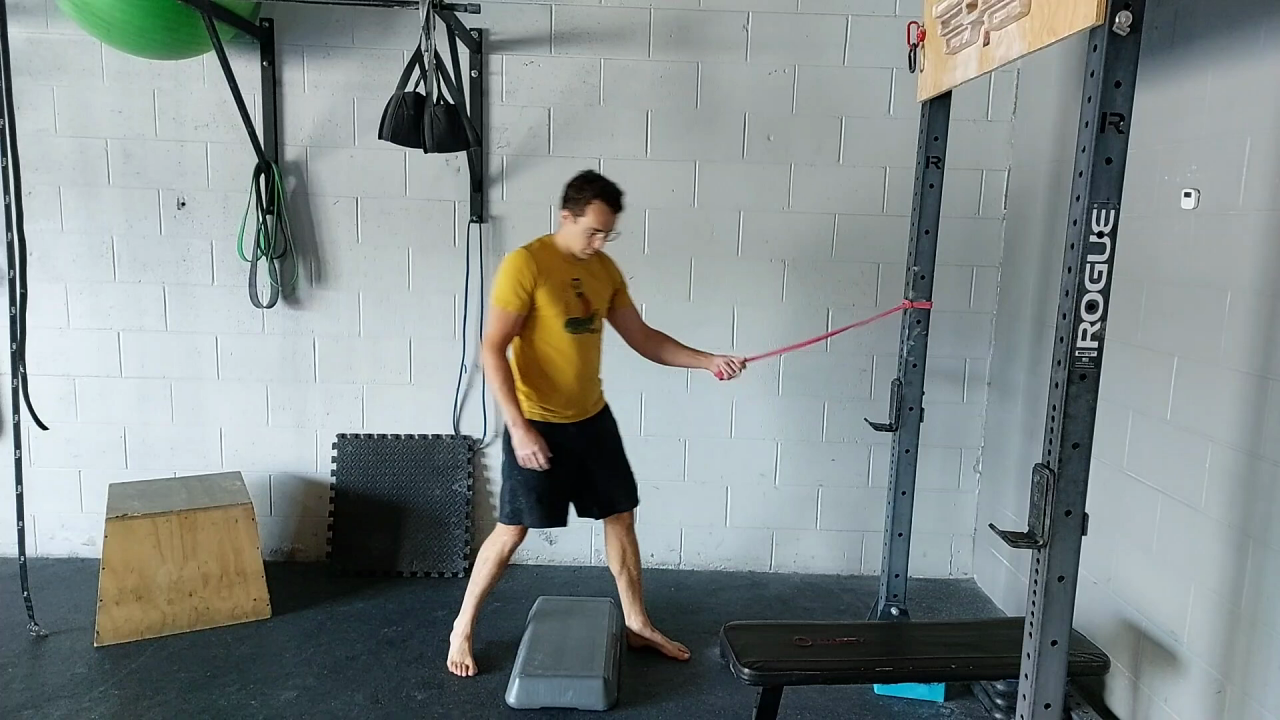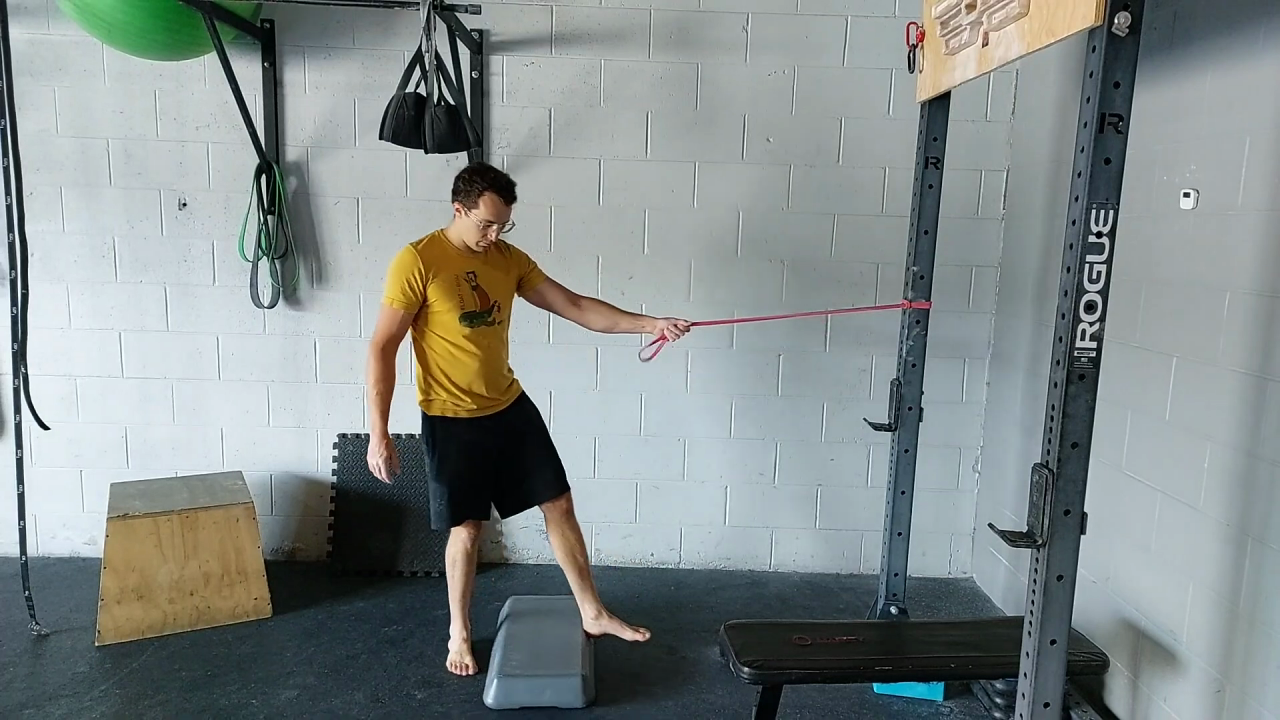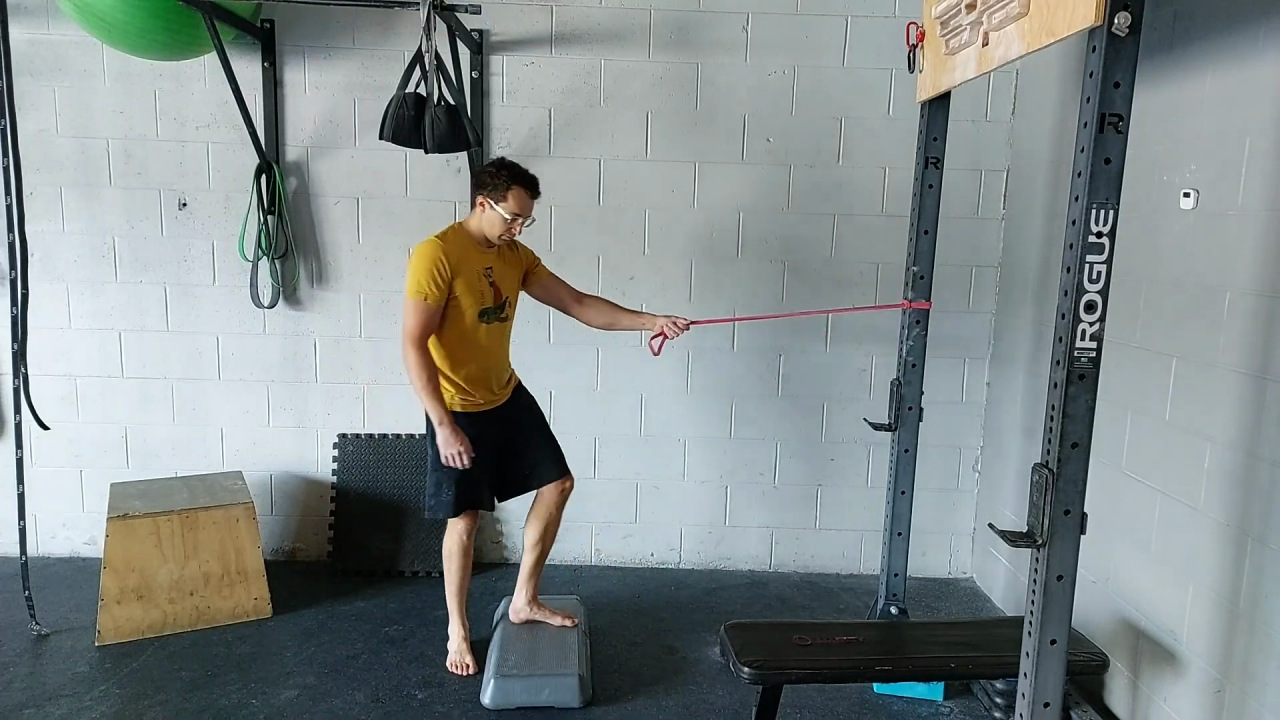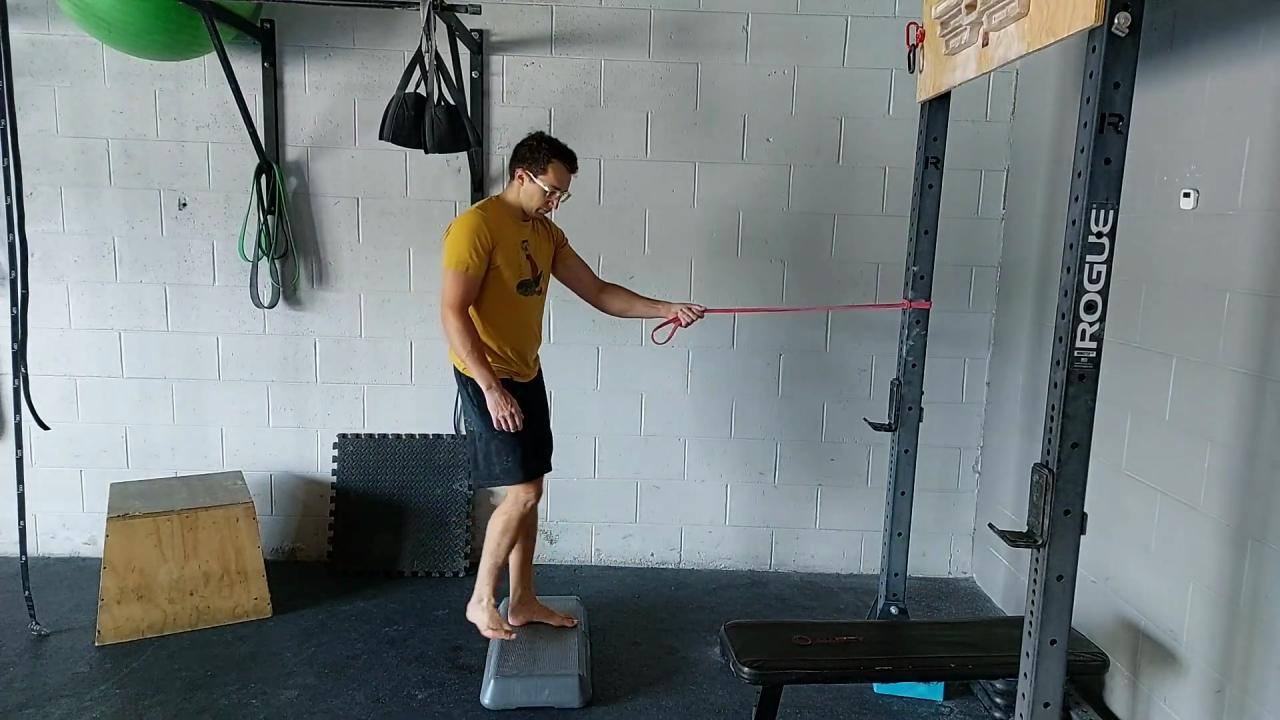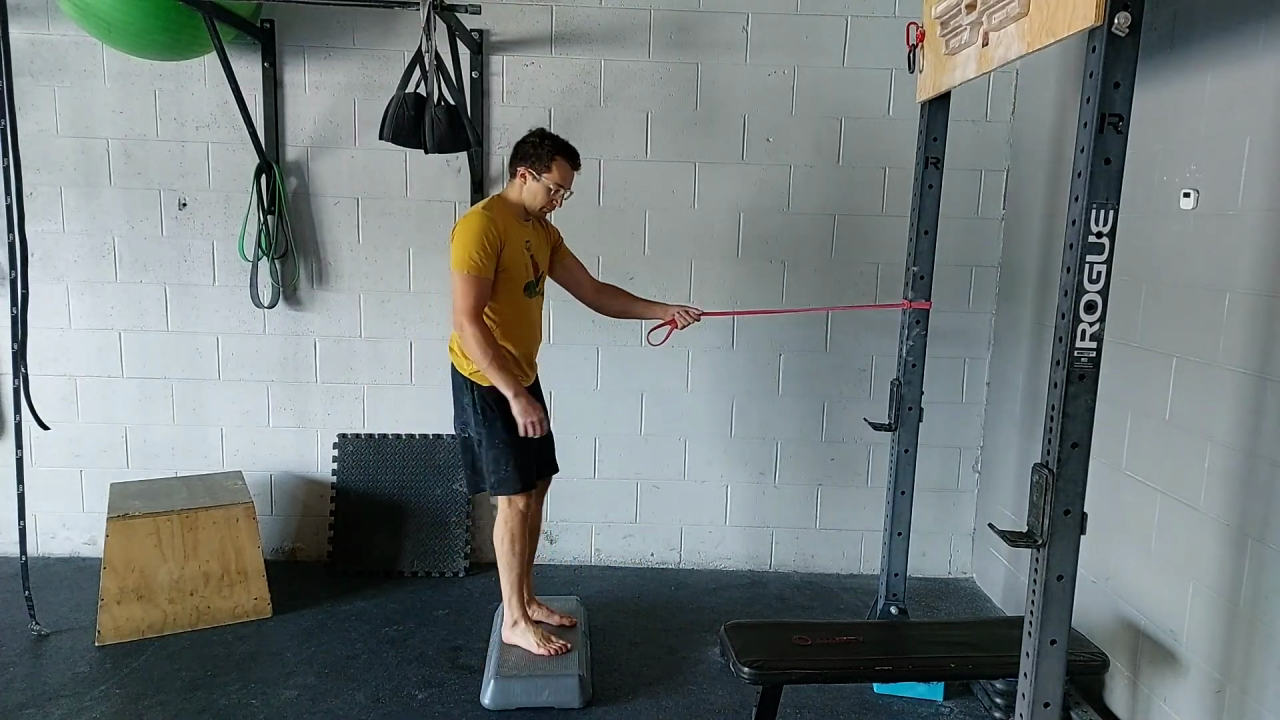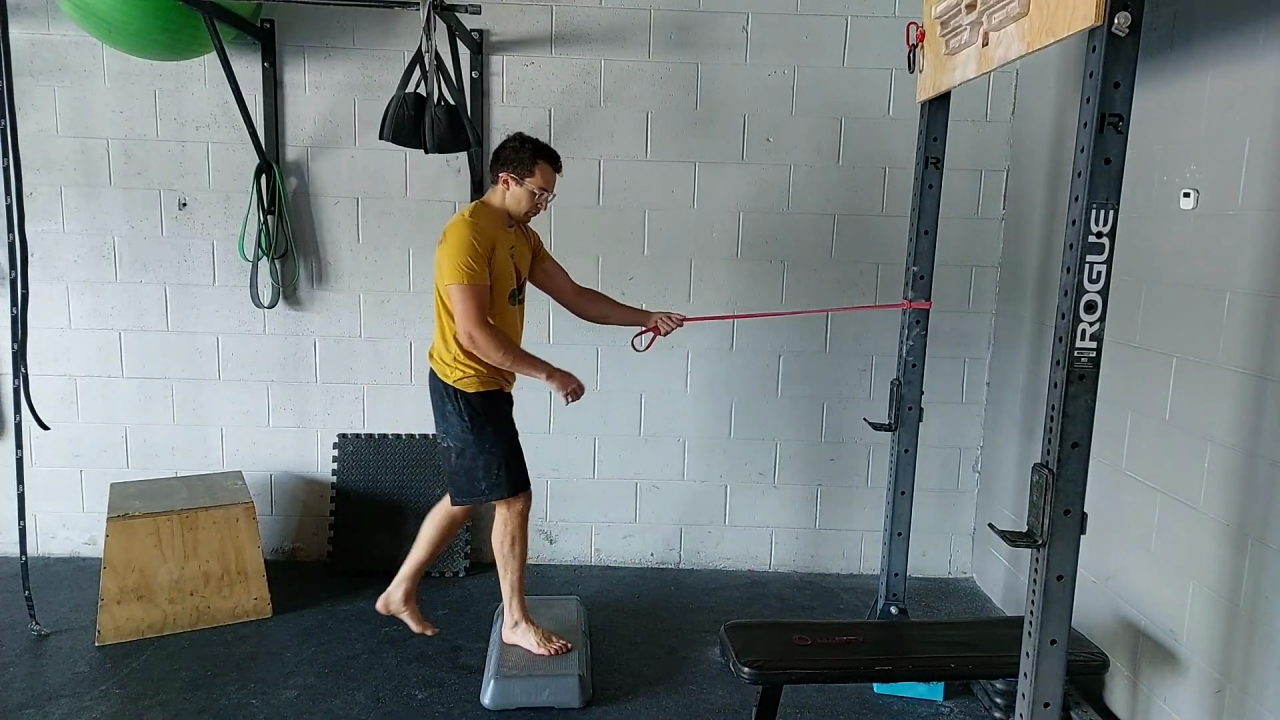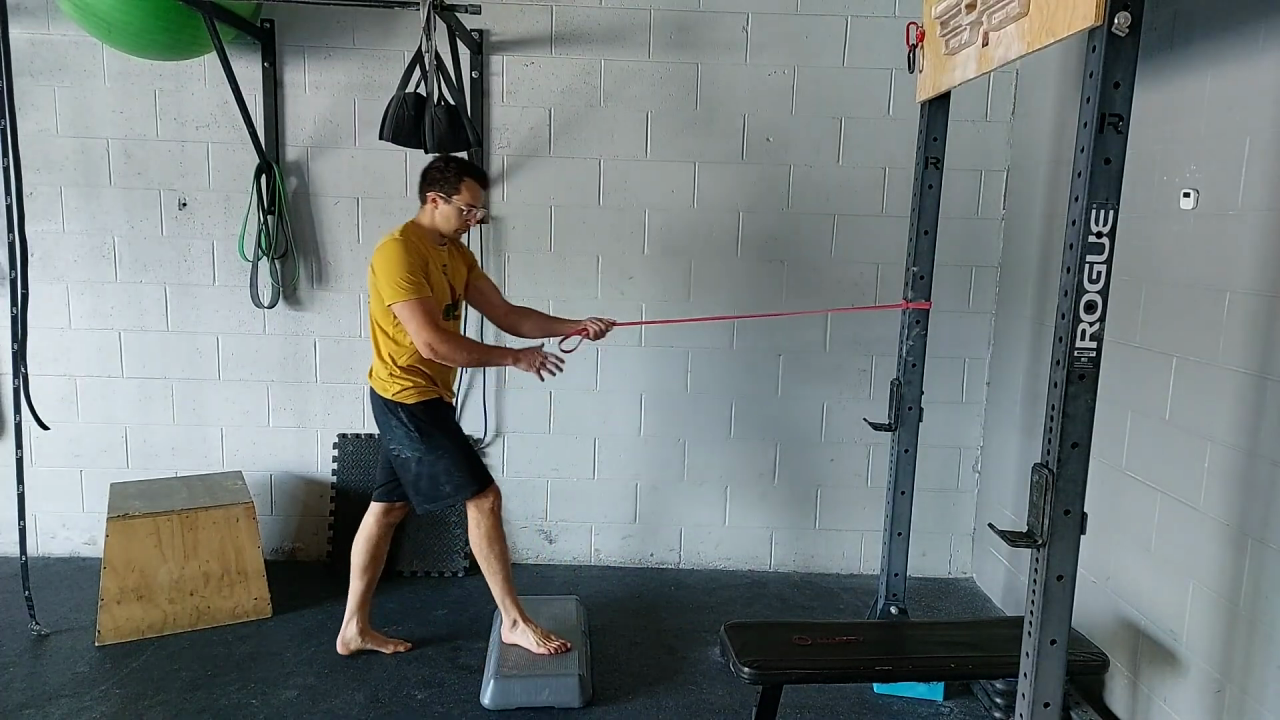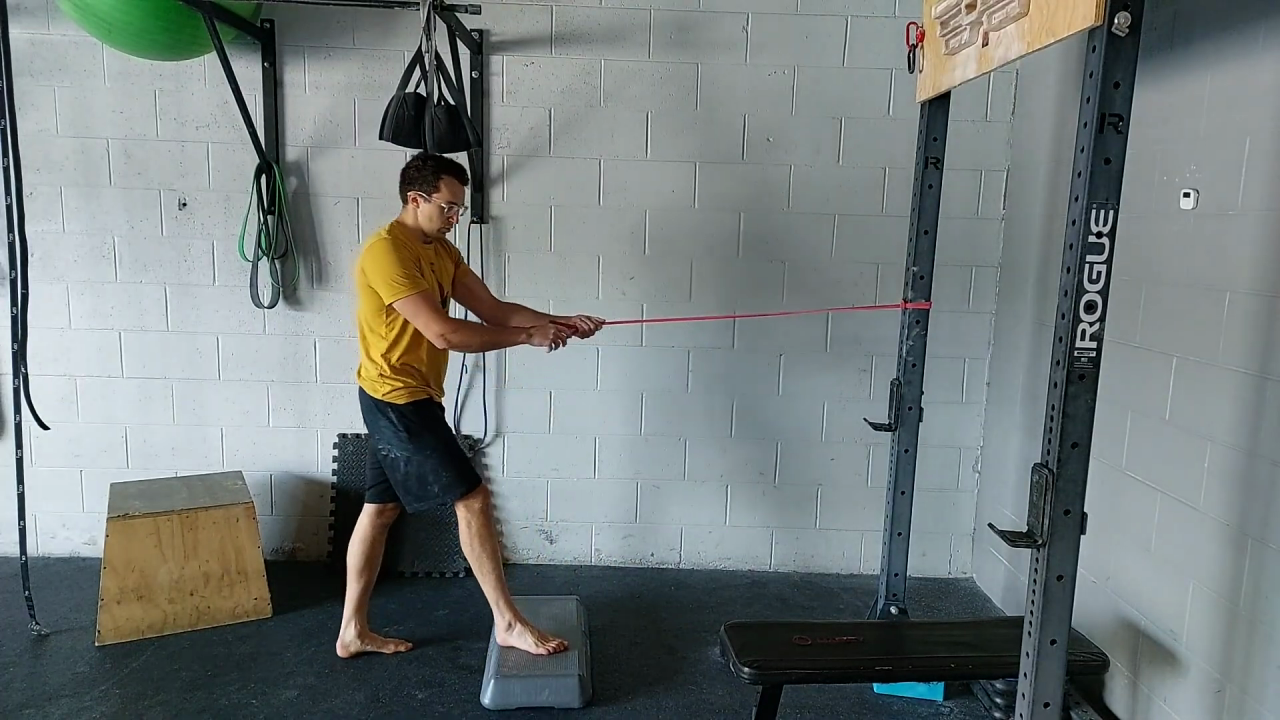
dt=0.5s
person 1, frame 1
left shoulder: (605, 270)
right shoulder: (525, 264)
left elbow: (643, 338)
right elbow: (492, 351)
left wrist: (706, 360)
right wrist: (519, 428)
left hip: (592, 417)
right hip: (538, 422)
left knee: (620, 517)
right knee: (512, 529)
left ankle: (637, 622)
right ankle: (462, 629)
person 1, frame 2
left shoulder: (509, 259)
right shoulder: (417, 262)
left elbow: (575, 307)
right elbow: (382, 348)
left wrist: (649, 323)
right wrist: (379, 433)
left hip: (511, 406)
right hip: (452, 418)
left knee: (558, 505)
right knee: (466, 527)
left ankle: (593, 613)
right ankle: (459, 633)
person 1, frame 3
left shoulder: (516, 255)
right shoulder: (436, 254)
left elbow: (577, 303)
right elbow: (414, 344)
left wrist: (649, 320)
right wrist: (444, 425)
left hip: (507, 396)
right hip: (456, 409)
left knee: (556, 484)
right knee: (463, 519)
left ankle: (524, 600)
right ankle: (458, 630)
person 1, frame 4
left shoulder: (546, 233)
right shoulder: (475, 227)
left elbow: (598, 292)
right elbow: (453, 314)
left wrist: (666, 309)
right wrist: (491, 387)
left hip: (527, 376)
right hip: (486, 379)
left knee: (529, 489)
right knee: (521, 491)
left ankle: (522, 601)
right ankle: (481, 598)
person 1, frame 5
left shoulder: (541, 230)
right shoulder: (481, 226)
left elbow: (592, 291)
right elbow: (468, 322)
left wrist: (662, 310)
right wrist: (515, 394)
left hip: (519, 378)
right hip: (486, 384)
left knee: (534, 487)
right knee: (516, 498)
left ankle: (525, 598)
right ankle: (515, 621)
person 1, frame 6
left shoulder: (522, 236)
right shoulder: (467, 234)
left elbow: (574, 296)
right elbow: (473, 333)
left wrist: (644, 317)
right wrist: (548, 374)
left hip: (488, 386)
right hip: (465, 387)
left knee: (467, 497)
right knee: (512, 498)
left ankle: (401, 591)
right ankle: (515, 620)
person 1, frame 7
left shoulder: (455, 252)
right shoulder: (399, 253)
left elbow: (506, 315)
right elbow: (432, 344)
left wrist: (570, 325)
right wrist: (517, 357)
left hip: (418, 400)
right hip: (408, 401)
left knee: (387, 509)
right knee: (483, 498)
left ankle: (354, 627)
right ankle: (514, 621)
person 1, frame 8
left shoulder: (440, 251)
right shoulder: (386, 253)
left elbow: (494, 311)
right elbow: (443, 333)
left wrist: (560, 324)
right wrist: (528, 336)
left hip: (405, 400)
right hip: (398, 400)
left knee: (379, 510)
right knee: (473, 499)
left ankle: (353, 629)
right ankle: (507, 622)
